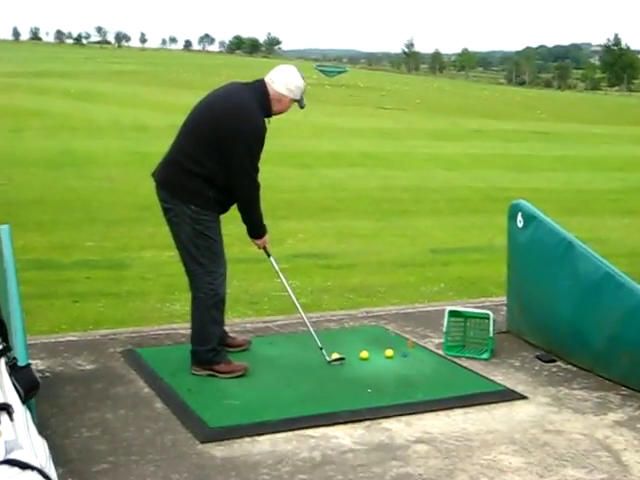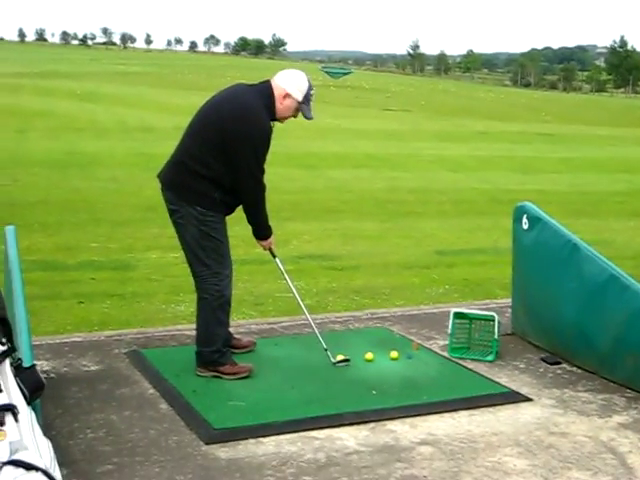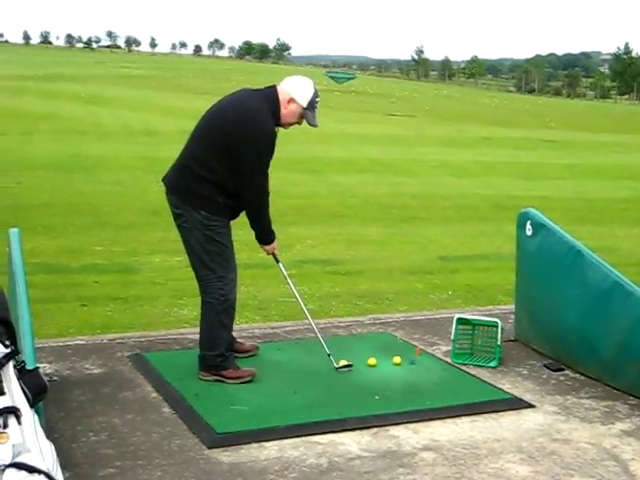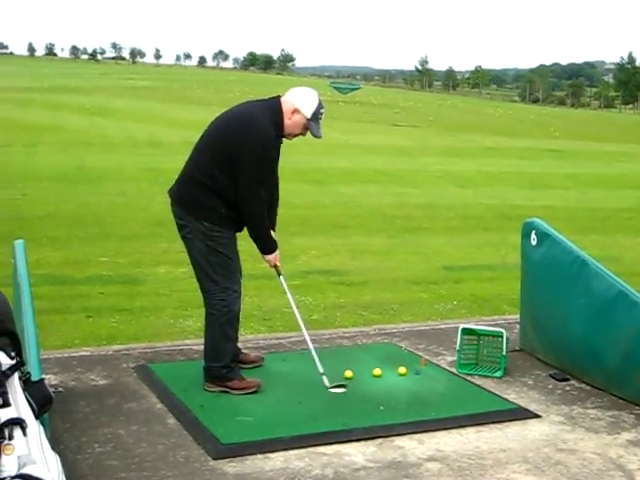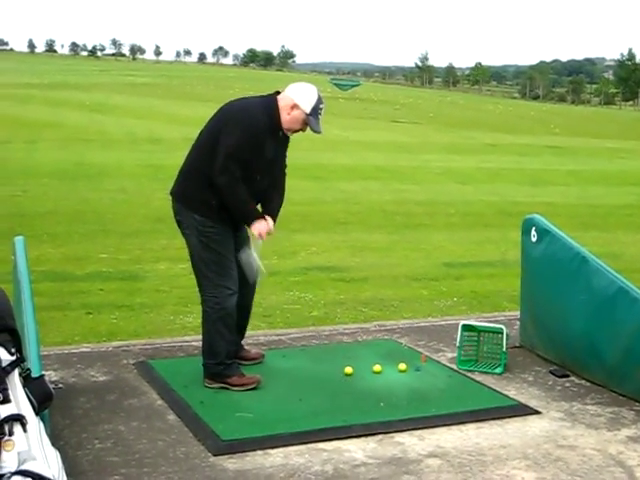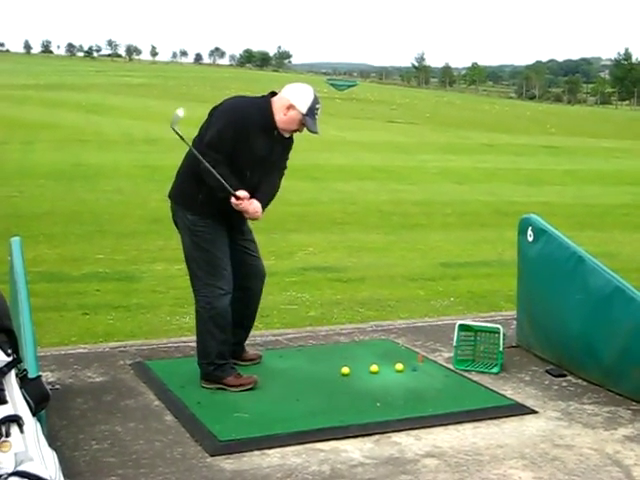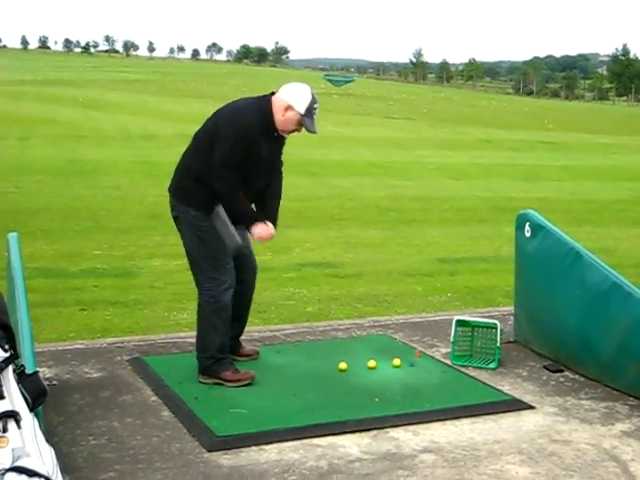
dt=0.2s
person 1, frame 1
left shoulder: (239, 95)
right shoulder: (247, 119)
right elbow: (244, 180)
right wrist: (257, 230)
left hip: (185, 186)
right hip: (189, 196)
left knee: (211, 270)
right knee: (209, 275)
left ankle: (214, 335)
right ankle: (206, 357)
person 1, frame 2
left shoulder: (246, 98)
right shoulder: (252, 119)
left elbow: (244, 175)
right elbow: (250, 181)
right wrist: (263, 230)
left hip: (191, 188)
right hip: (194, 197)
left knee: (217, 271)
right knee: (215, 276)
left ankle: (219, 336)
right ankle: (211, 358)
person 1, frame 3
left shoulder: (253, 104)
right shoulder: (257, 123)
left elbow: (252, 180)
right elbow: (252, 186)
left wrist: (263, 229)
right wrist: (265, 235)
left hip: (196, 193)
right hip: (198, 201)
left knee: (221, 275)
right knee: (219, 280)
left ankle: (222, 340)
right ankle: (214, 362)
person 1, frame 4
left shoulder: (261, 119)
right shoulder: (257, 131)
left elbow: (267, 184)
right elbow: (250, 194)
left wrist: (270, 229)
right wrist: (267, 245)
left hip: (208, 208)
right hip: (202, 212)
left knee: (229, 284)
right knee: (224, 292)
left ankle: (228, 351)
right ankle: (219, 373)
person 1, frame 5
left shoulder: (275, 129)
right shoulder: (246, 118)
left elbow: (275, 177)
right elbow: (225, 173)
left wrist: (269, 217)
right wrist: (252, 218)
left hip: (224, 209)
right hip: (201, 209)
left knee: (243, 277)
right knee: (221, 288)
left ankle: (231, 347)
right ankle: (219, 369)
person 1, frame 6
left shoulder: (281, 136)
right shoulder: (236, 113)
left elbow: (273, 176)
right elbow: (208, 158)
left wrist: (259, 203)
right wrist: (236, 192)
left hip: (231, 212)
right hip: (199, 210)
left knee: (251, 277)
right knee: (215, 289)
left ankle: (232, 348)
right ankle: (215, 370)
person 1, frame 7
left shoulder: (276, 132)
right shoulder: (240, 120)
left elbow: (272, 177)
right elbow: (222, 176)
left wrist: (268, 220)
right wrist: (252, 222)
left hip: (227, 208)
right hip: (198, 205)
left knee: (244, 273)
right knee: (218, 282)
left ankle: (228, 343)
right ankle: (213, 365)
